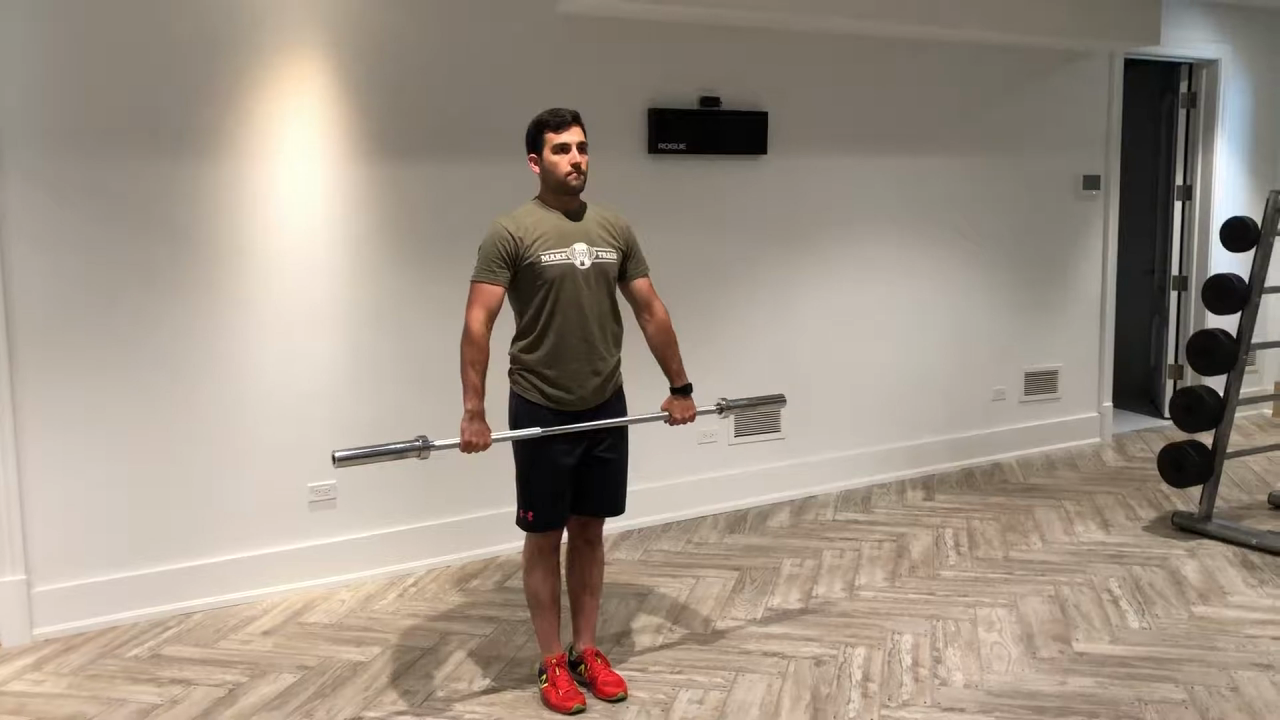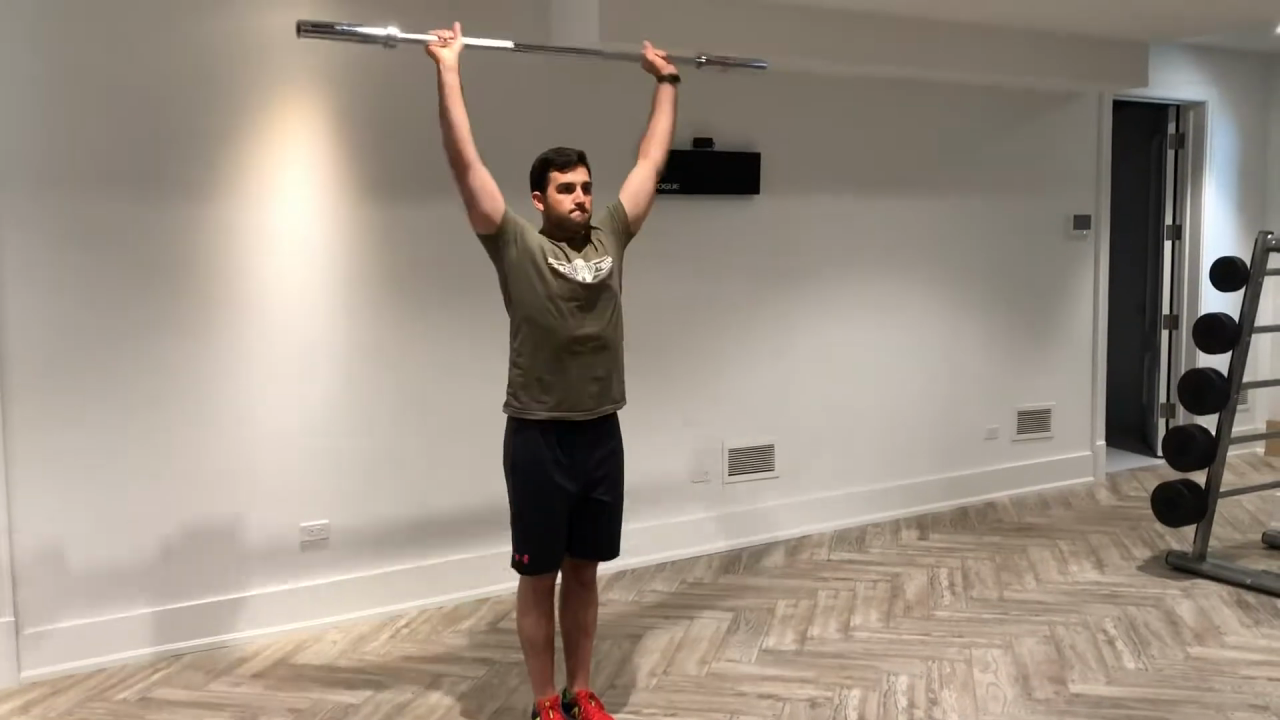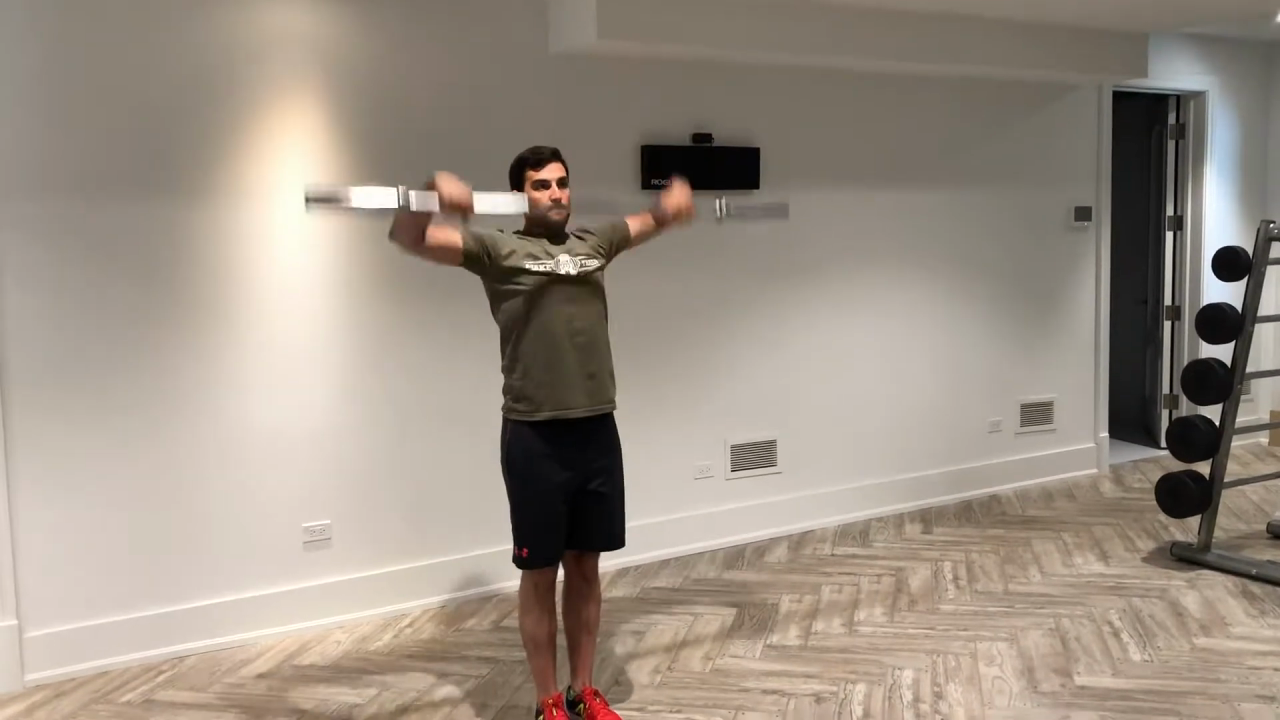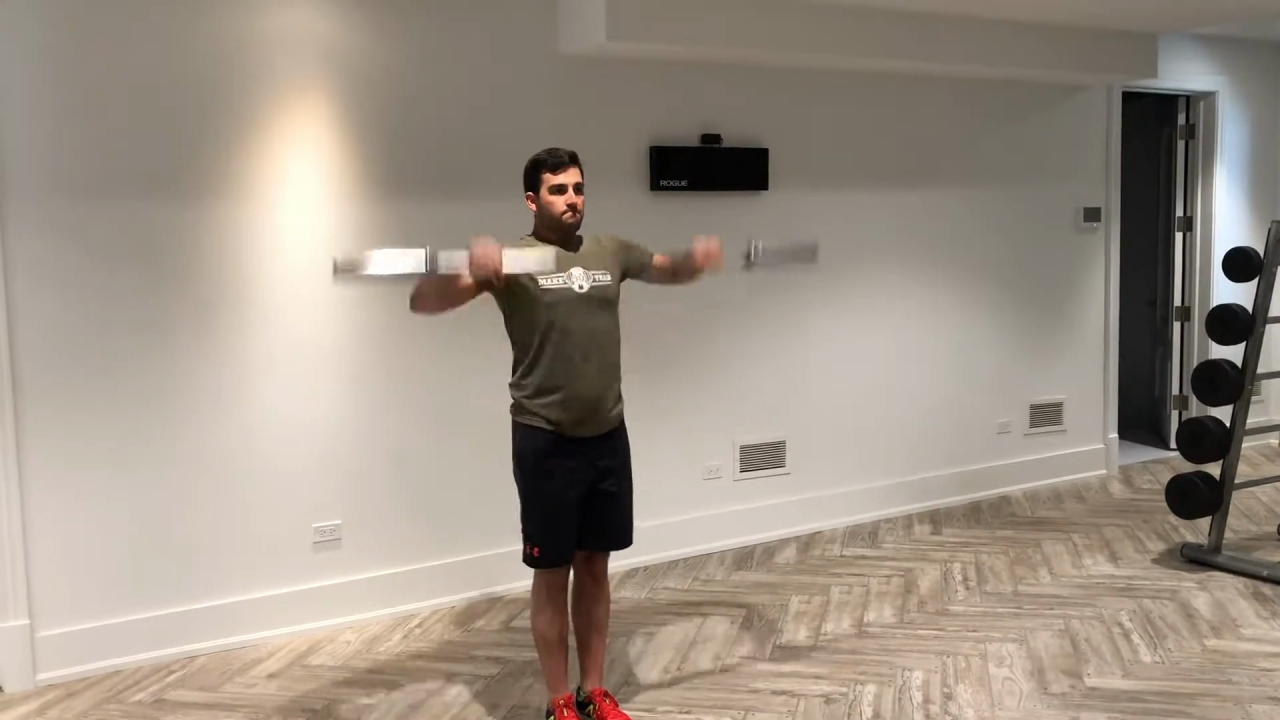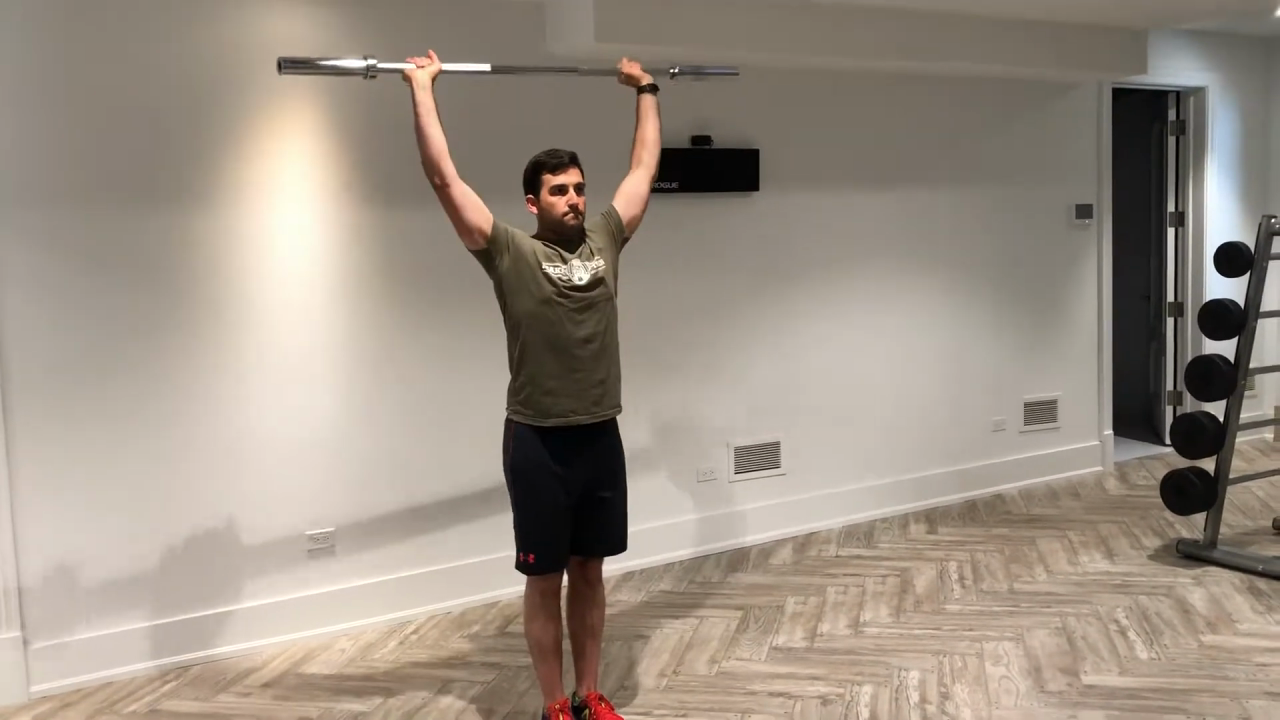
dt=1s
person 1, frame 1
left shoulder: (615, 228)
right shoulder: (511, 232)
left elbow: (651, 311)
right elbow: (478, 323)
left wrist: (680, 387)
right wrist: (473, 410)
left hip: (606, 406)
right hip: (541, 410)
left knee: (590, 531)
right knee: (545, 536)
left ankle: (586, 650)
right ankle: (551, 662)
person 1, frame 2
left shoulder: (610, 235)
right shoulder: (515, 243)
left elbow: (651, 160)
right elbow: (463, 159)
left wrist: (665, 80)
right wrist: (447, 67)
left hip: (602, 435)
right hip: (538, 438)
left knee: (584, 572)
right knee: (539, 577)
person 1, frame 3
left shoulder: (595, 242)
right shoulder: (497, 250)
left elbow: (652, 217)
right elbow: (407, 237)
left wrist: (674, 199)
right wrist: (436, 194)
left hip: (598, 431)
right hip: (533, 437)
left knee: (585, 564)
right knee: (541, 572)
person 1, frame 4
left shoulder: (611, 251)
right shoulder: (511, 260)
left elbow: (673, 269)
right elbow: (425, 299)
left wrist: (697, 256)
right wrist: (468, 270)
left hip: (607, 435)
right hip: (544, 440)
left knee: (595, 566)
right knee: (553, 572)
person 1, frame 5
left shoulder: (606, 238)
right shoulder: (508, 250)
left elbow: (644, 166)
right elbow: (443, 177)
left wrist: (645, 89)
right wrist: (422, 87)
left hip: (601, 436)
right hip: (538, 441)
left knee: (589, 572)
right knee: (545, 579)
